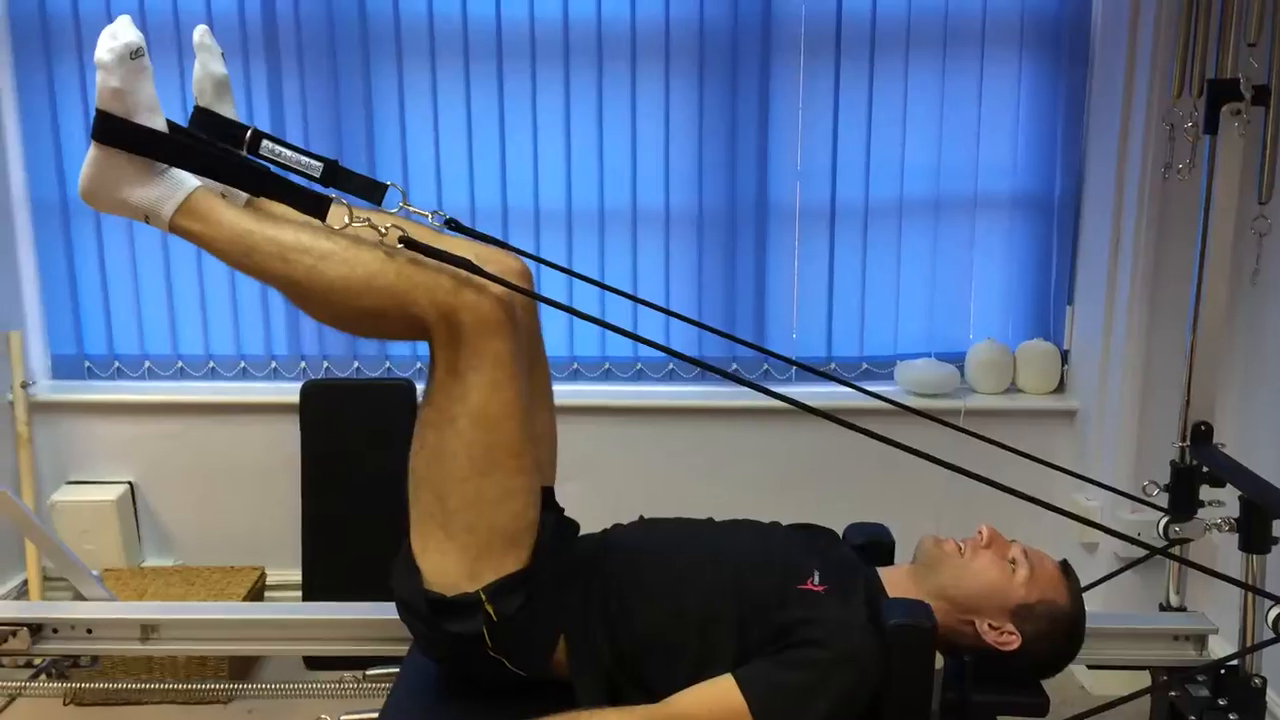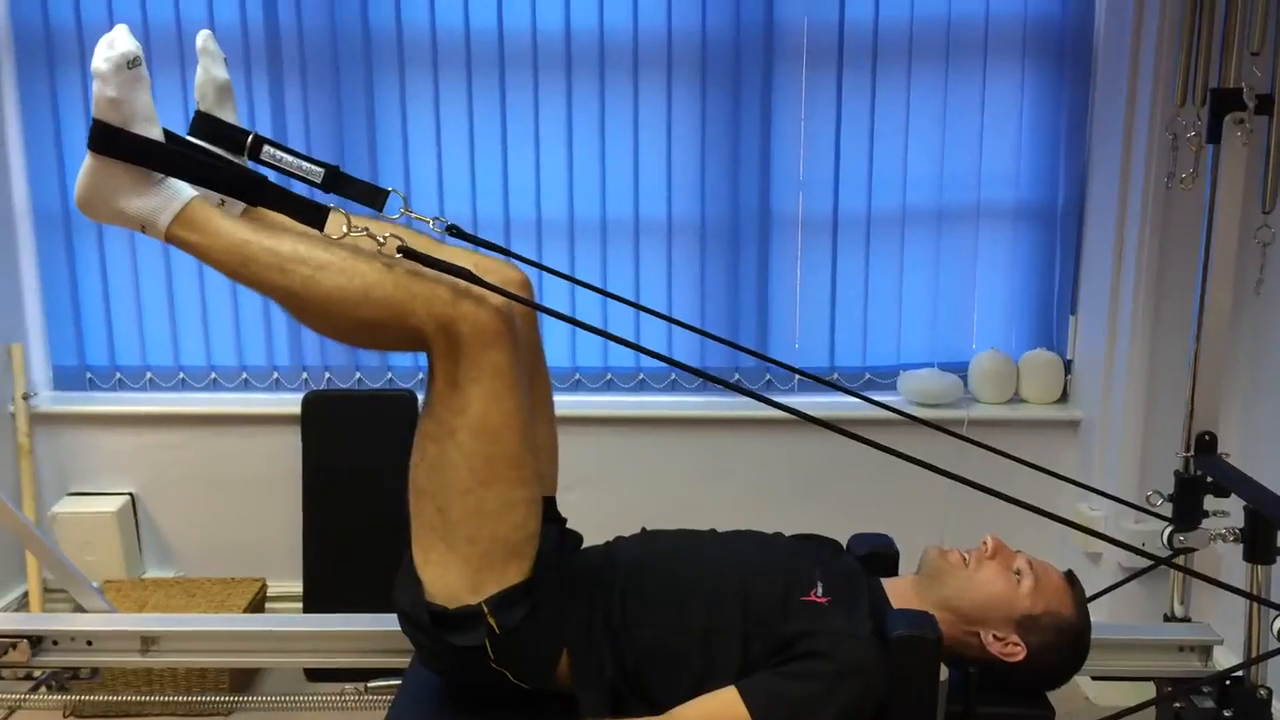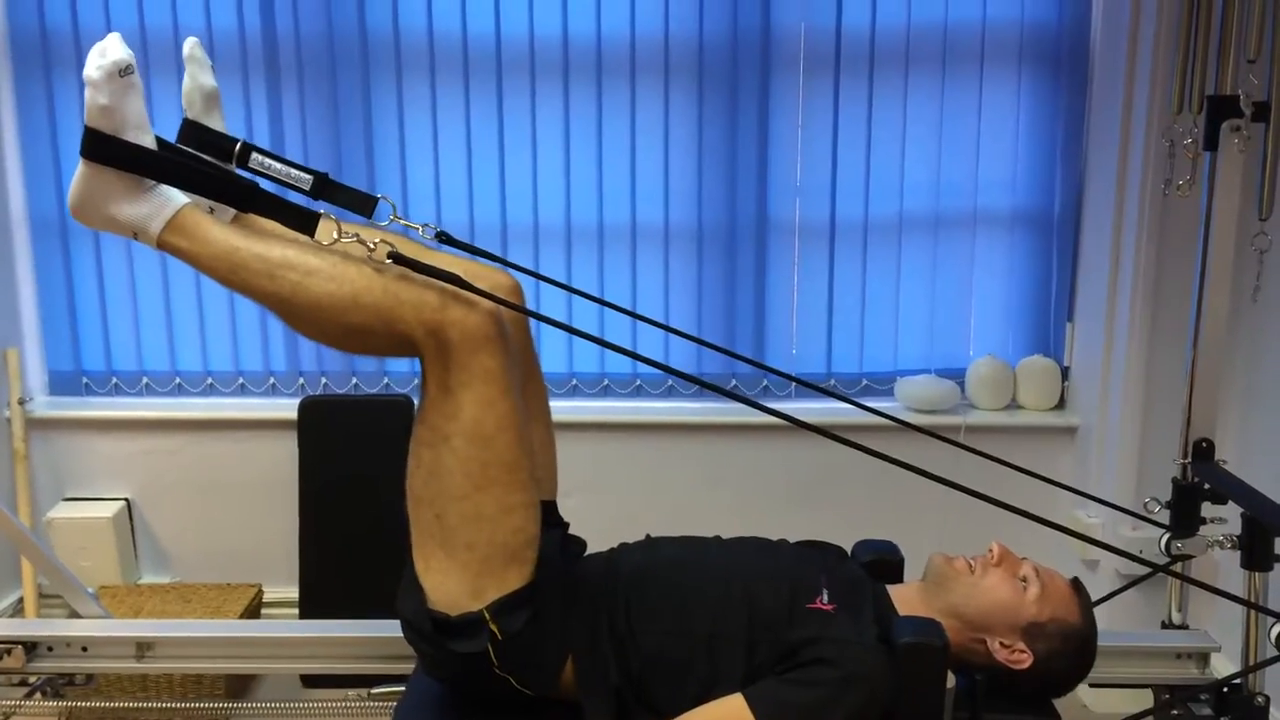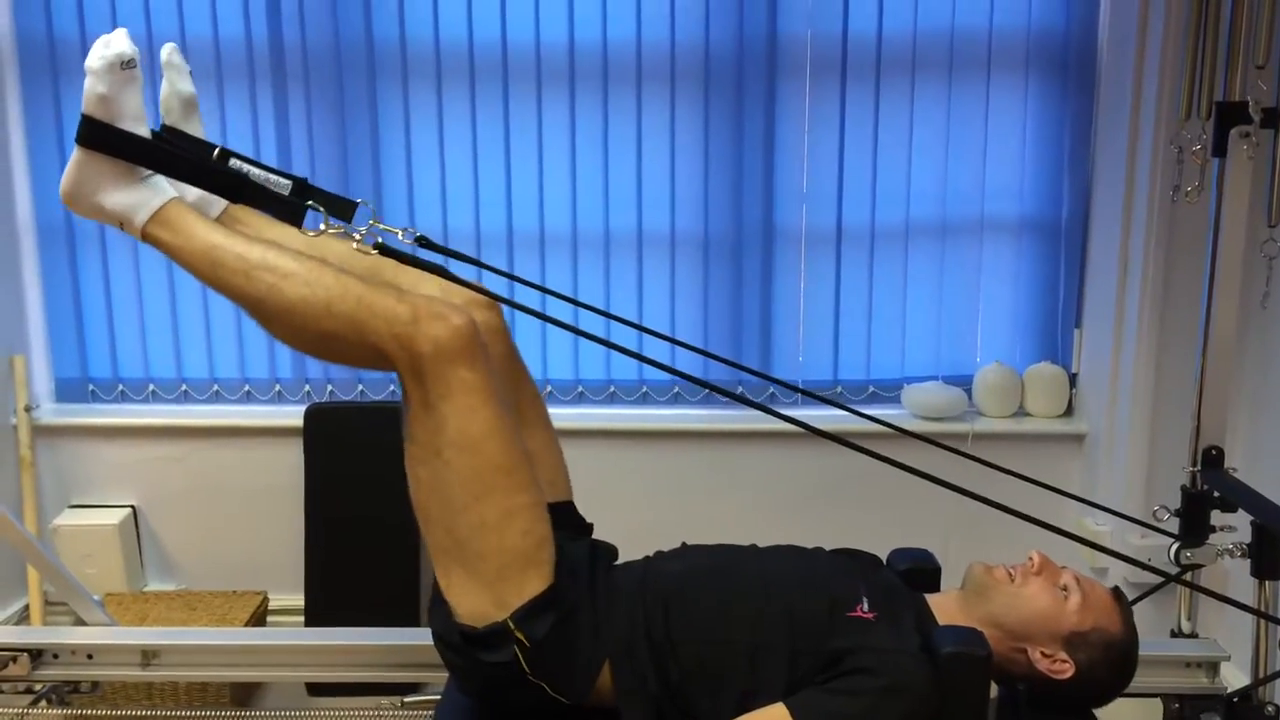
dt=0.4s
person 1, frame 1
right shoulder: (845, 573)
left hip: (498, 615)
right hip: (548, 562)
left knee: (473, 302)
right knee: (494, 284)
left ankle: (165, 190)
right ankle: (226, 180)
person 1, frame 2
right shoulder: (845, 583)
left hip: (497, 627)
right hip: (554, 576)
left knee: (476, 315)
right knee: (495, 294)
left ankle: (159, 200)
right ankle: (224, 187)
person 1, frame 3
right shoulder: (855, 594)
left hip: (504, 636)
right hip: (552, 584)
left knee: (465, 322)
right knee: (486, 300)
left ankle: (148, 207)
right ankle: (216, 194)
person 1, frame 4
right shoulder: (891, 600)
right hip: (586, 584)
left knee: (440, 335)
right knee: (467, 320)
left ankle: (142, 201)
right ankle: (196, 197)
